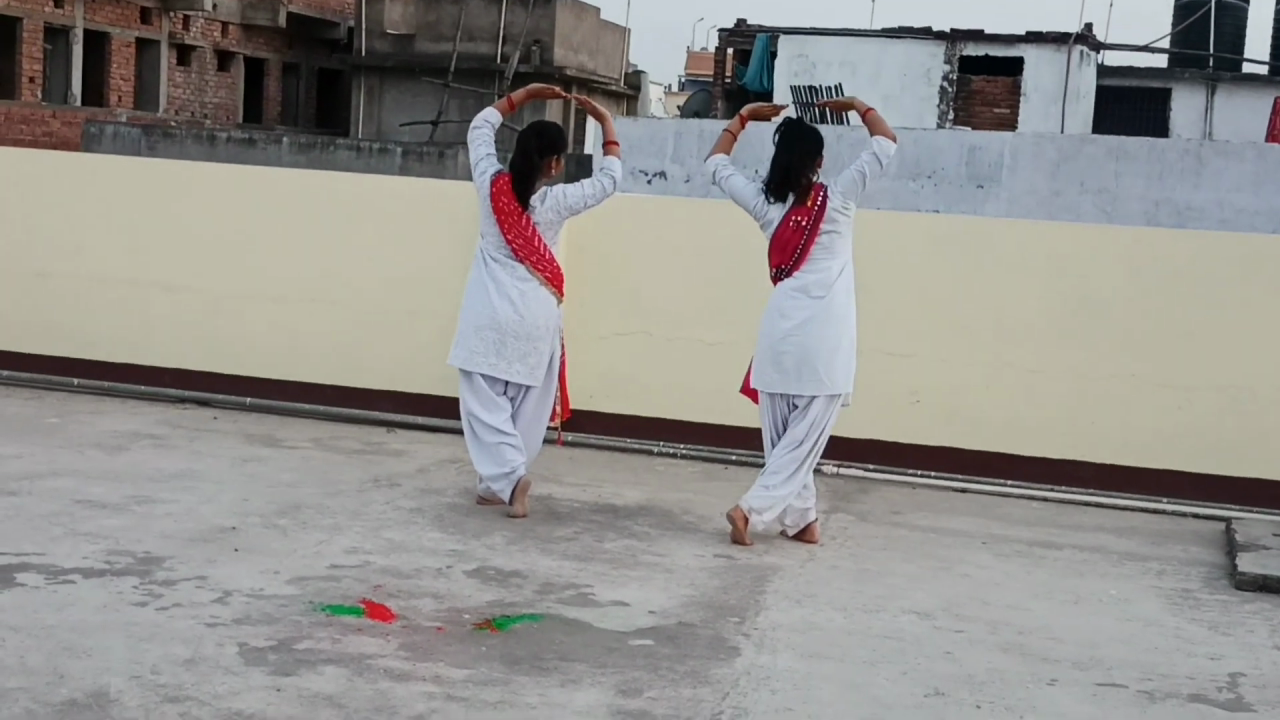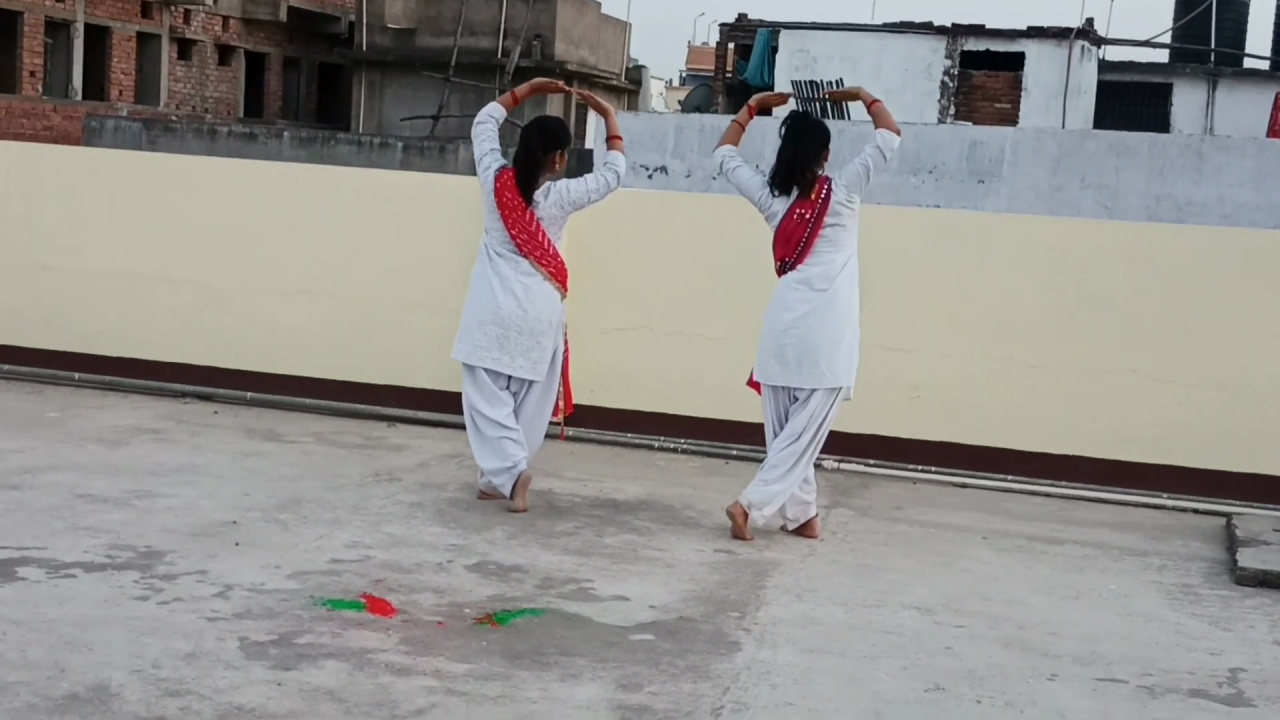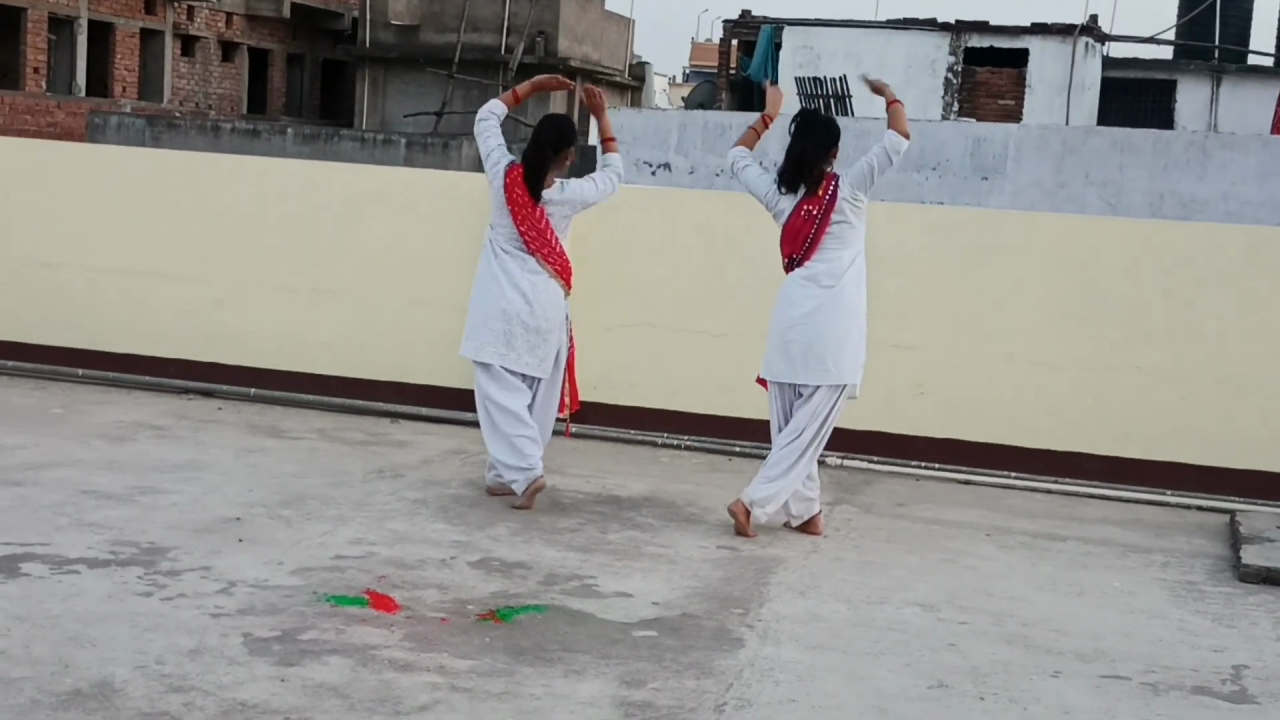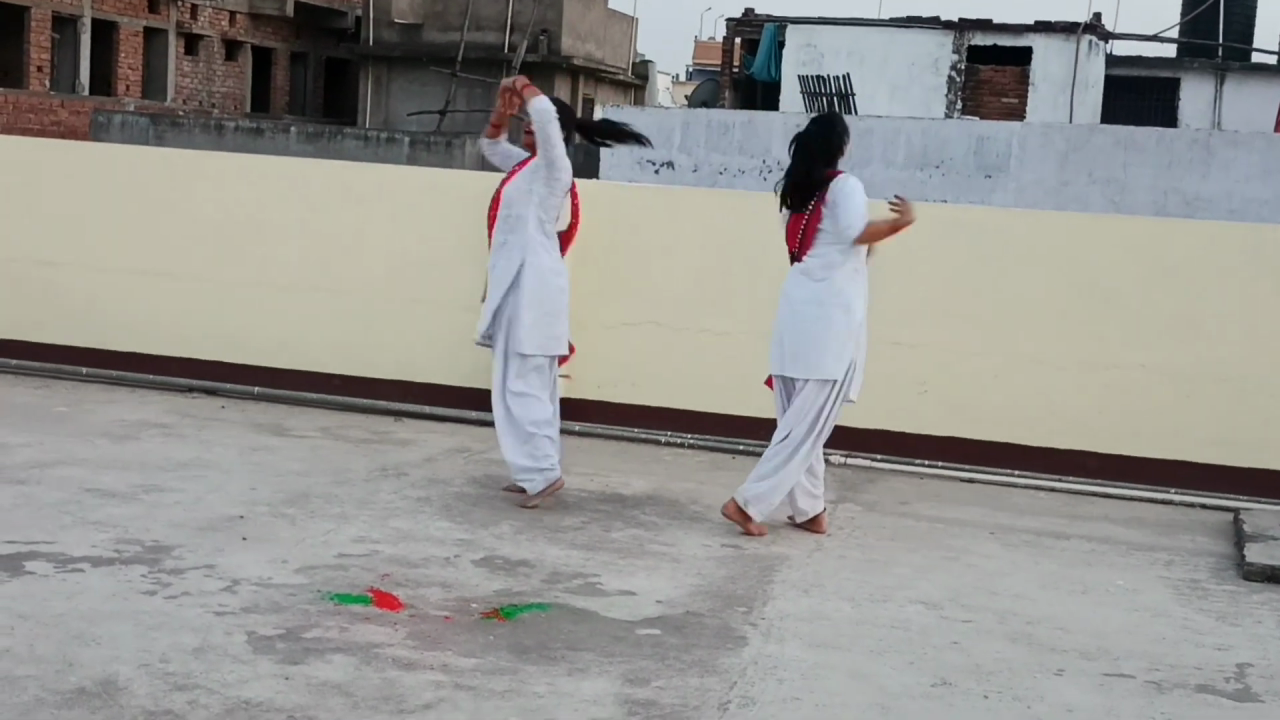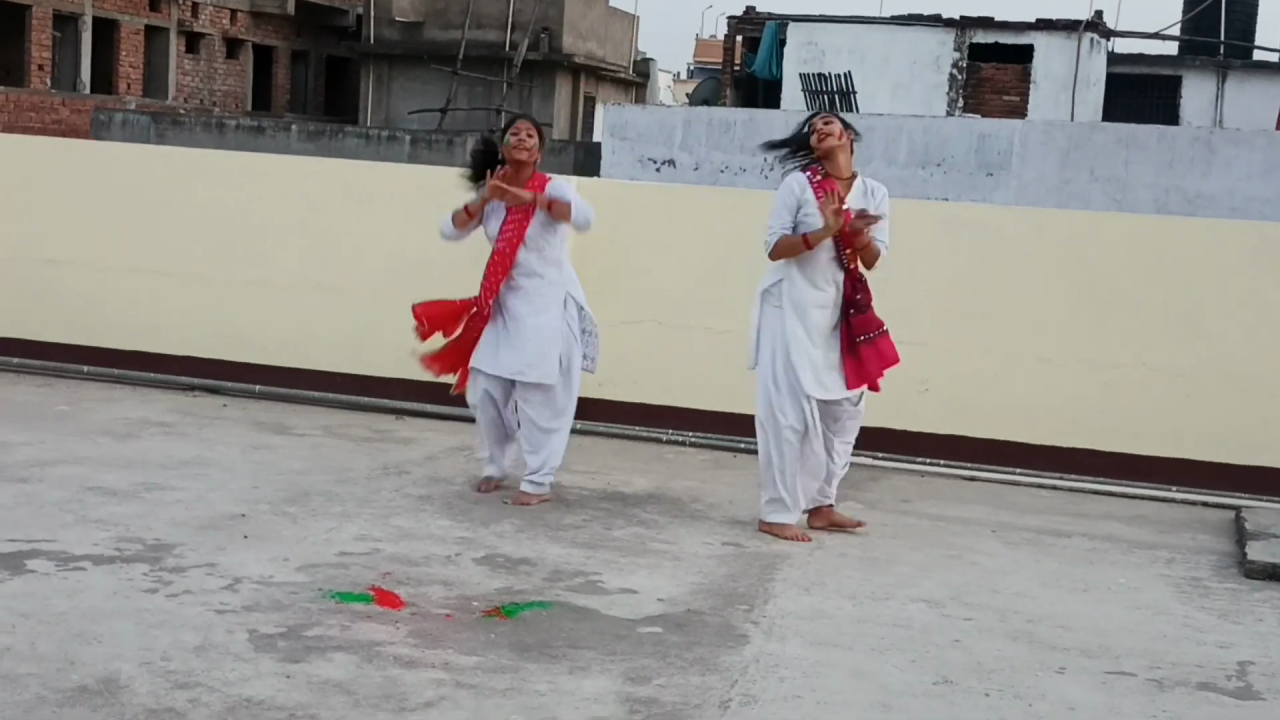
dt=0.3s
person 1, frame 1
left shoulder: (765, 204)
right shoulder: (839, 199)
left elbow: (716, 163)
right elbow: (886, 143)
left wrist: (745, 116)
right wrist: (857, 105)
left hip: (781, 330)
right hip: (825, 336)
left knee: (783, 434)
right knee: (805, 435)
left ankle: (801, 519)
right ankle: (752, 508)
person 1, frame 2
left shoulder: (771, 196)
right shoulder: (842, 192)
left elbow: (725, 153)
right elbow: (890, 136)
left wrist: (753, 105)
right wrist: (864, 96)
left hip: (785, 322)
right hip: (826, 328)
left knee: (785, 427)
right knee: (805, 429)
left ankle: (800, 514)
right ankle: (752, 503)
person 1, frame 3
left shoulder: (780, 193)
right shoulder: (847, 188)
left elbow: (738, 157)
right elbow: (898, 140)
left wrist: (766, 116)
right wrist: (888, 95)
left hip: (793, 319)
right hip: (833, 326)
left knee: (793, 423)
right knee: (809, 426)
left ankle: (803, 510)
right ankle: (753, 502)
person 1, frame 4
left shoulder: (798, 194)
right shoulder: (844, 187)
right elbow: (859, 232)
left wrist: (870, 239)
right wrist: (902, 219)
left hip: (799, 314)
right hip: (830, 318)
left knee: (802, 421)
right knee: (808, 422)
left ankle: (808, 509)
right ankle: (748, 501)
person 1, frame 5
left shoulder: (873, 192)
right shoulder: (796, 184)
left elbow: (872, 258)
right elbow: (774, 250)
left wrist: (857, 233)
right wrist: (820, 231)
left hip: (839, 314)
right hip: (791, 309)
left knee: (845, 411)
right knee: (790, 414)
left ankle: (821, 502)
right ankle: (778, 513)
person 2, frame 1
left shoulder: (491, 185)
right shoulder: (558, 202)
left elbow: (481, 126)
right elbow: (609, 178)
left wrist: (525, 94)
right wrist: (605, 121)
left hip: (490, 314)
right hip: (536, 317)
left knee: (484, 400)
right knee: (527, 407)
left ankle: (506, 476)
right ankle: (500, 482)
person 2, frame 2
left shoulder: (495, 179)
right shoulder: (562, 196)
left elbow: (484, 122)
right elbow: (613, 173)
left wrist: (528, 88)
right wrist: (609, 116)
left hip: (494, 309)
right hip: (540, 311)
left knee: (487, 394)
right knee: (530, 402)
left ankle: (507, 471)
right ankle: (502, 476)
person 2, frame 3
left shoulder: (505, 176)
right shoulder: (574, 191)
left elbow: (486, 117)
right elbow: (612, 177)
left wrist: (530, 86)
right wrist: (603, 121)
left hip: (501, 303)
right hip: (545, 308)
left knee: (501, 391)
right knee: (537, 393)
left ankle: (523, 471)
right ankle: (508, 473)
person 2, frame 4
left shoulder: (553, 165)
right shoulder: (528, 164)
left elbow: (545, 116)
right elbow: (491, 146)
left wrist: (525, 89)
right wrist: (503, 109)
left hip: (531, 285)
right hip: (528, 286)
left knee: (520, 383)
right knee: (533, 383)
left ankle: (541, 471)
right ankle: (534, 470)
person 2, frame 5
left shoulder: (554, 190)
right shoulder: (492, 196)
left elbow: (585, 218)
right elbow: (450, 230)
left wrist: (532, 198)
right wrist: (480, 201)
left hip: (550, 310)
right hip: (507, 307)
left knee: (542, 399)
right knee: (484, 389)
left ankle: (537, 479)
right ankle: (497, 467)
